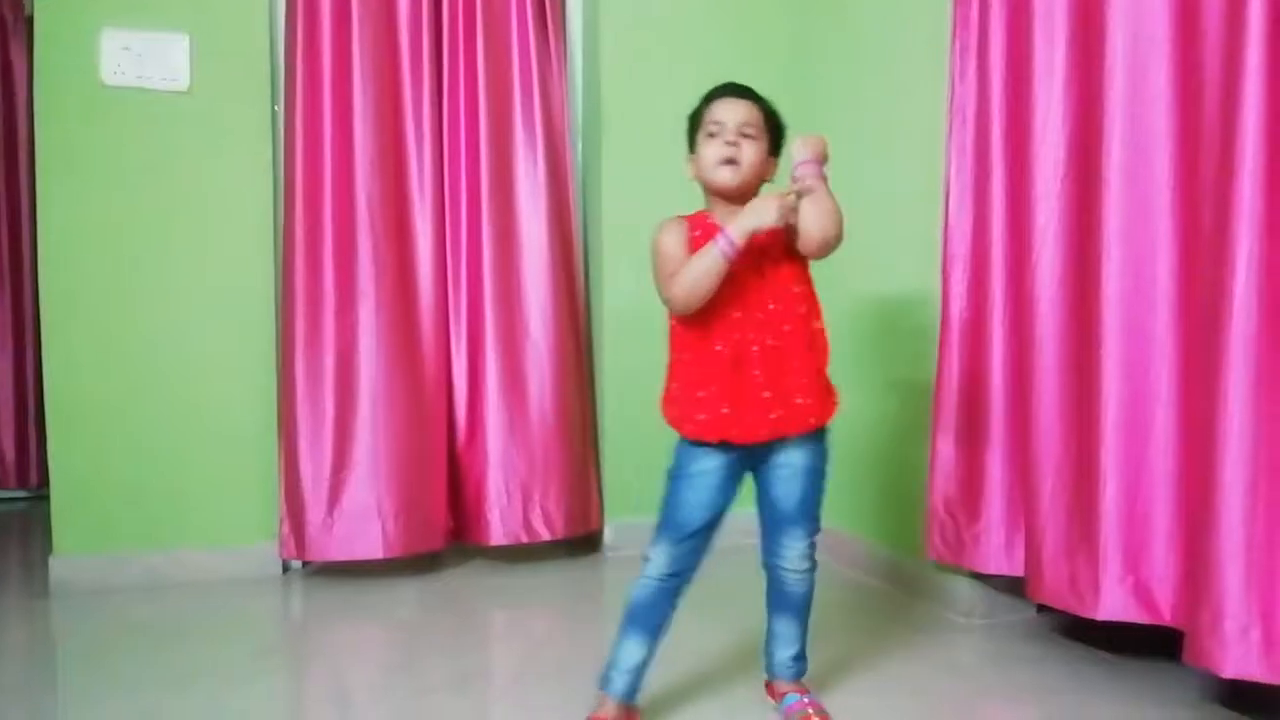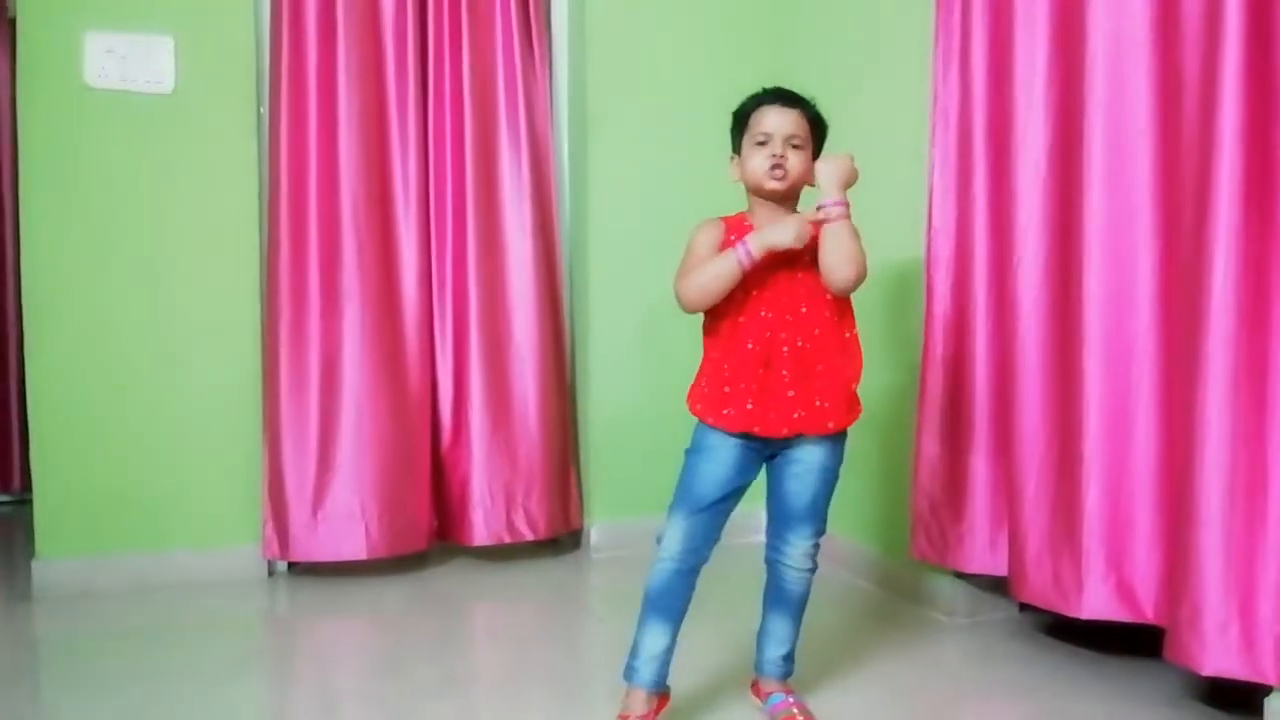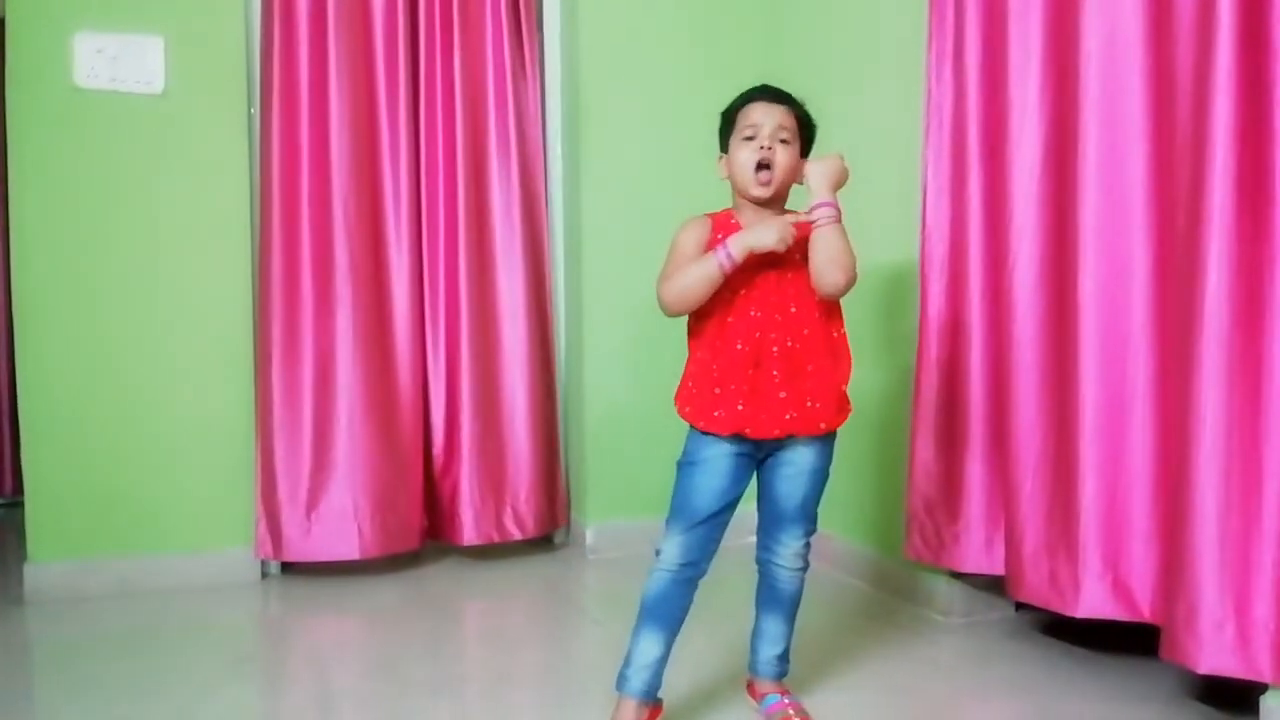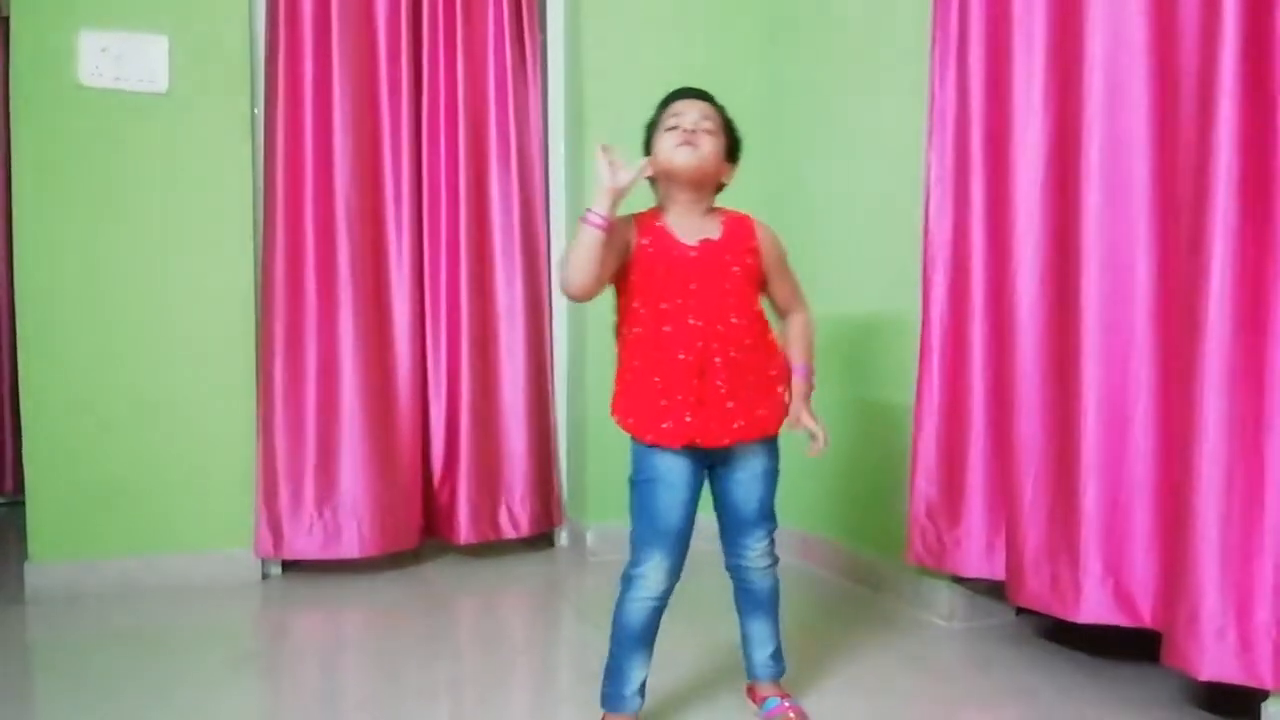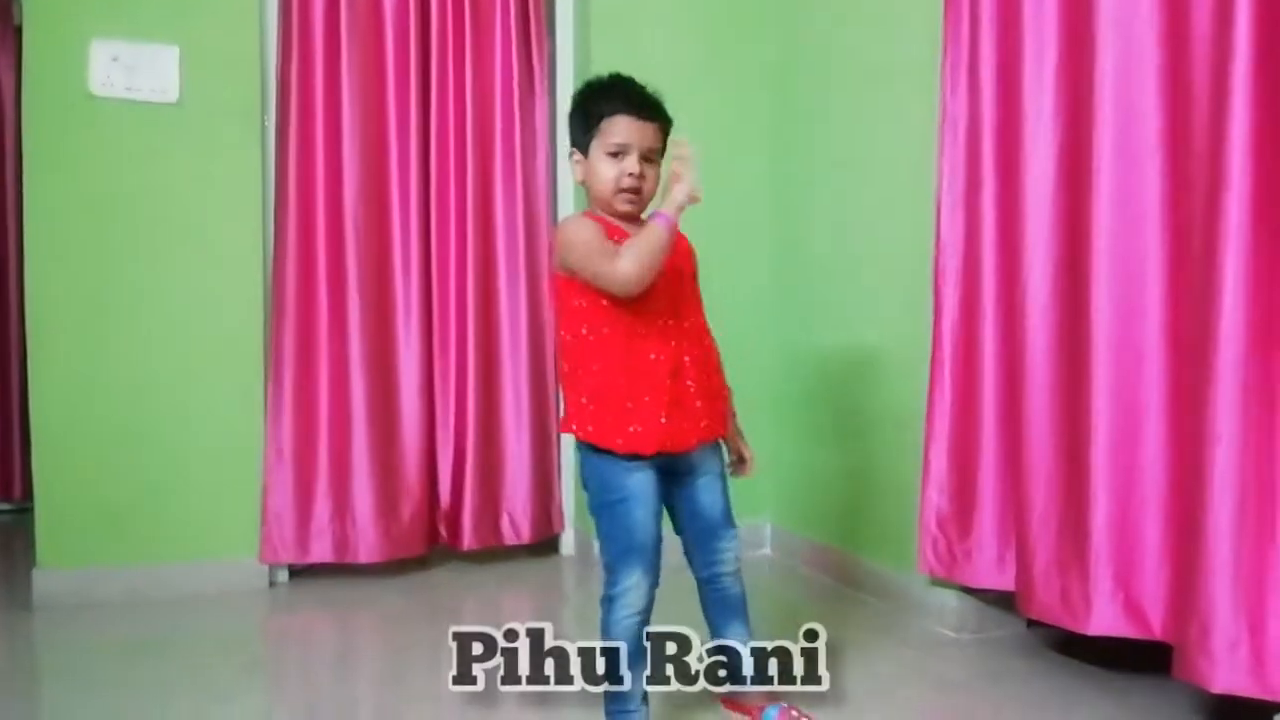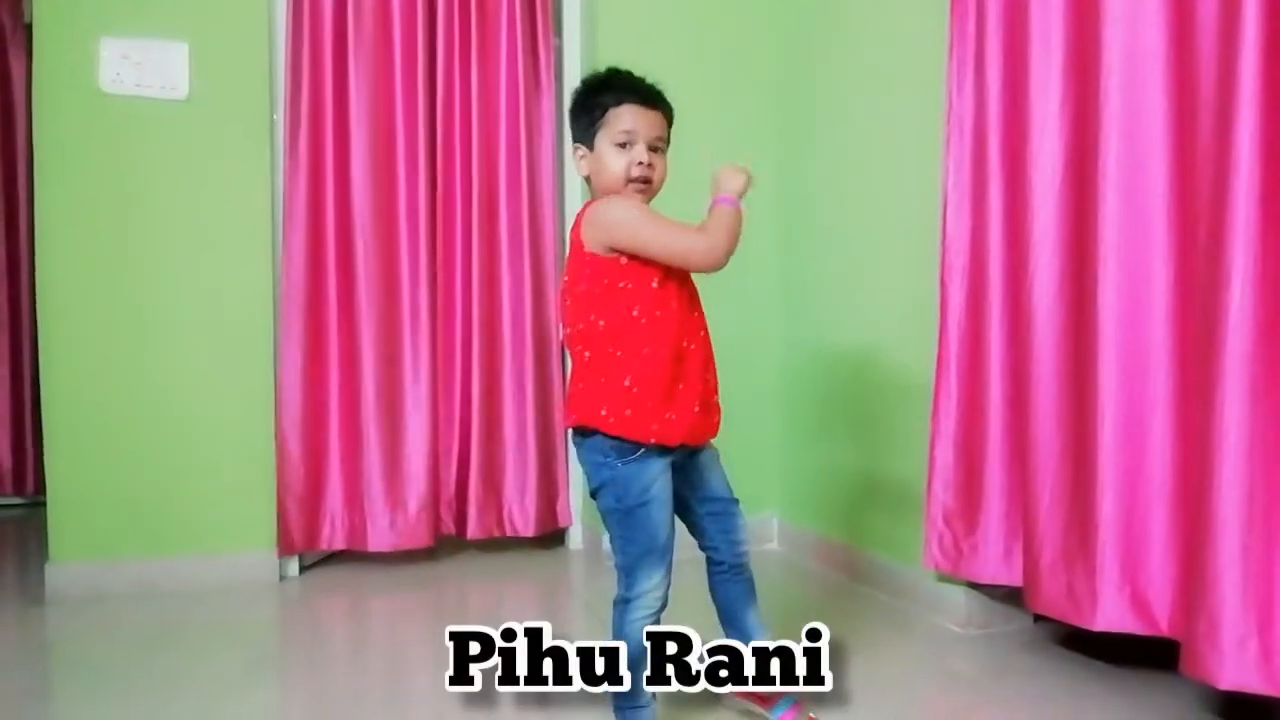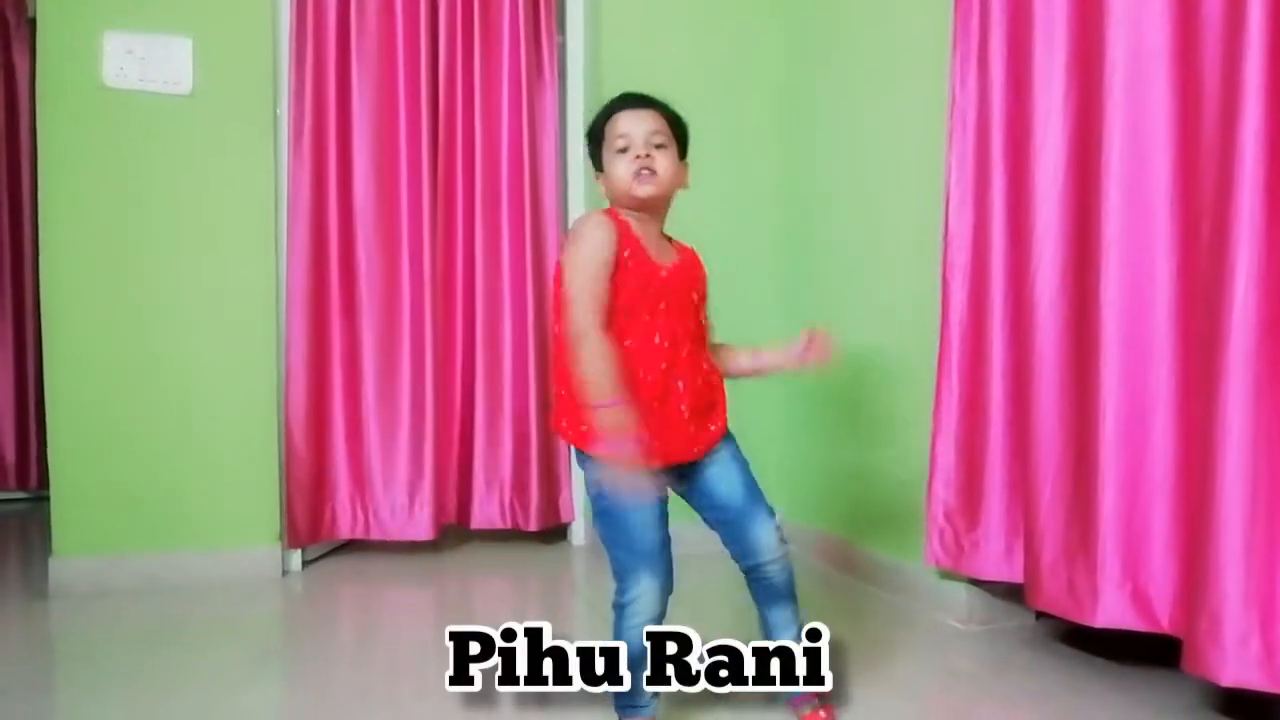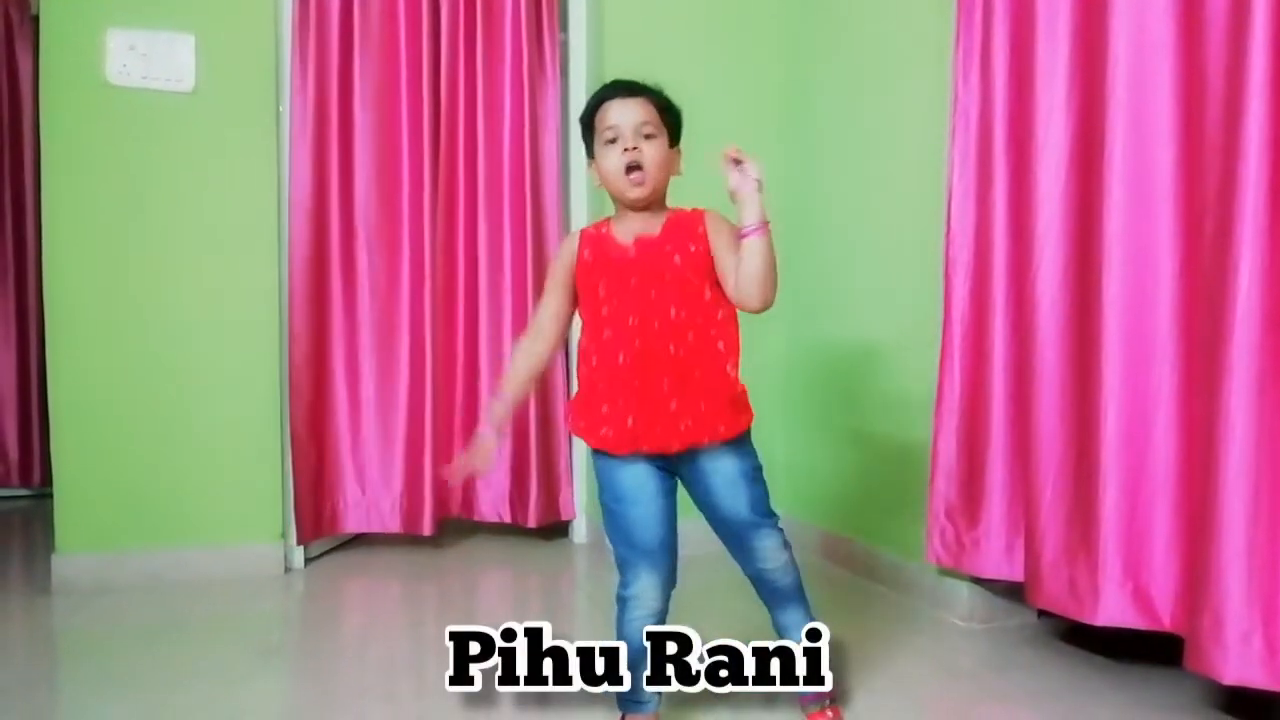
dt=0.5s
person 1, frame 1
left shoulder: (785, 222)
right shoulder: (677, 233)
left elbow: (824, 236)
right elbow: (682, 296)
left wrist: (809, 167)
right wrist: (744, 227)
left hip: (794, 426)
right hip: (710, 429)
left knee: (794, 556)
right knee: (667, 560)
person 1, frame 2
left shoulder: (827, 232)
right shoulder: (717, 233)
left elbow: (844, 277)
right elbow: (689, 294)
left wrist: (835, 194)
right wrist: (763, 241)
left hip: (815, 425)
right hip: (730, 420)
left knee: (796, 554)
right knee: (680, 544)
person 1, frame 3
left shoulder: (815, 232)
right shoulder: (702, 232)
left elbow: (833, 282)
right elbow: (672, 299)
left wrist: (824, 195)
right wrist: (745, 244)
left hip: (805, 425)
right hip: (720, 423)
left knee: (787, 556)
right knee: (679, 555)
person 1, frame 4
left shoulder: (752, 236)
right shoulder: (629, 237)
left elbow: (794, 312)
right elbow: (576, 285)
left wrist: (800, 394)
right wrist: (607, 198)
left hip: (748, 428)
right hip: (663, 434)
left knee: (755, 556)
right knee: (652, 571)
person 1, frame 5
left shoulder: (676, 242)
right shoulder: (578, 235)
right elbow: (627, 274)
left wrist: (729, 423)
right wrist: (672, 202)
left hip: (692, 439)
right hip: (617, 445)
left knee: (721, 564)
right knee: (632, 587)
person 1, frame 6
left shoulder: (641, 234)
right shoulder: (609, 217)
right elbow: (710, 251)
right wrist: (728, 194)
left hip: (679, 434)
right hip: (622, 438)
left knee: (730, 544)
right knee: (646, 584)
person 1, frame 7
left shoulder: (686, 260)
right shoulder: (595, 234)
right elbow: (585, 331)
left wrist: (783, 357)
right wrist: (615, 426)
left hip: (699, 435)
right hip: (616, 441)
left knee: (763, 544)
right knee: (643, 590)
person 1, frame 8
left shoulder: (707, 231)
right shoulder: (580, 248)
left elbow: (755, 294)
right elbow: (539, 338)
left wrist: (750, 205)
right wrist: (495, 423)
left hip: (714, 430)
right hip: (621, 439)
left knee: (767, 551)
right knee: (644, 584)
